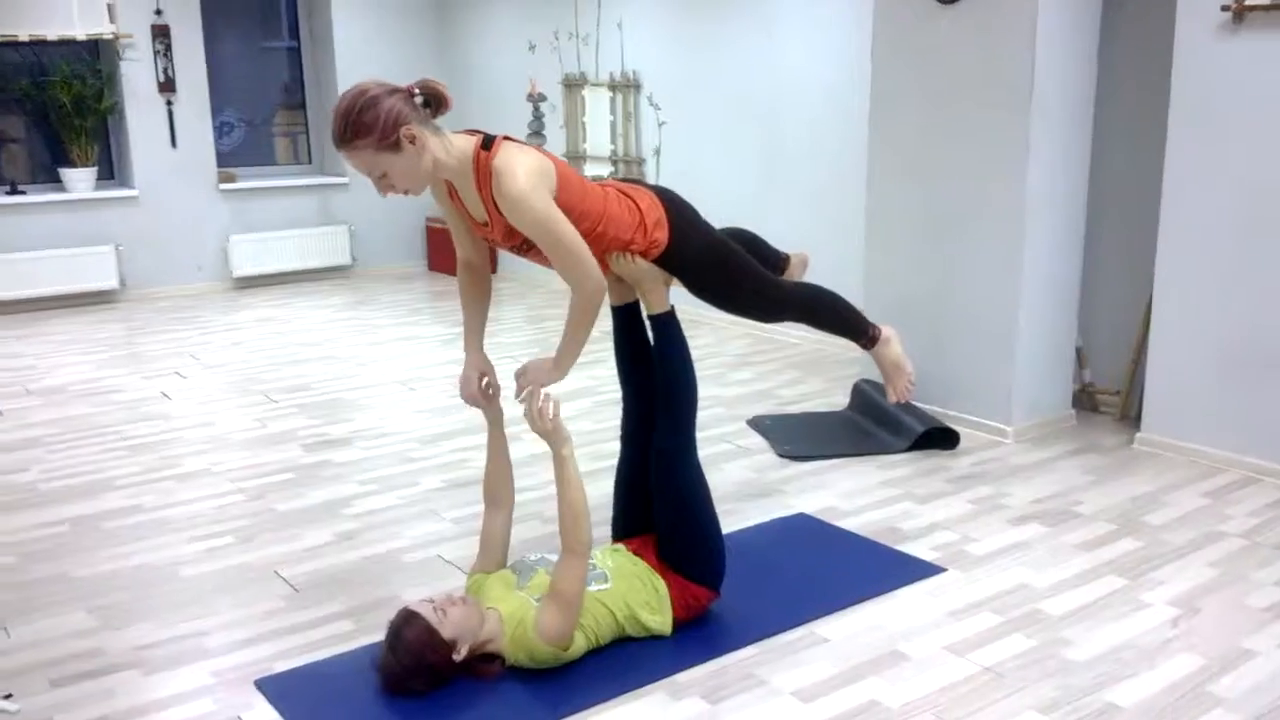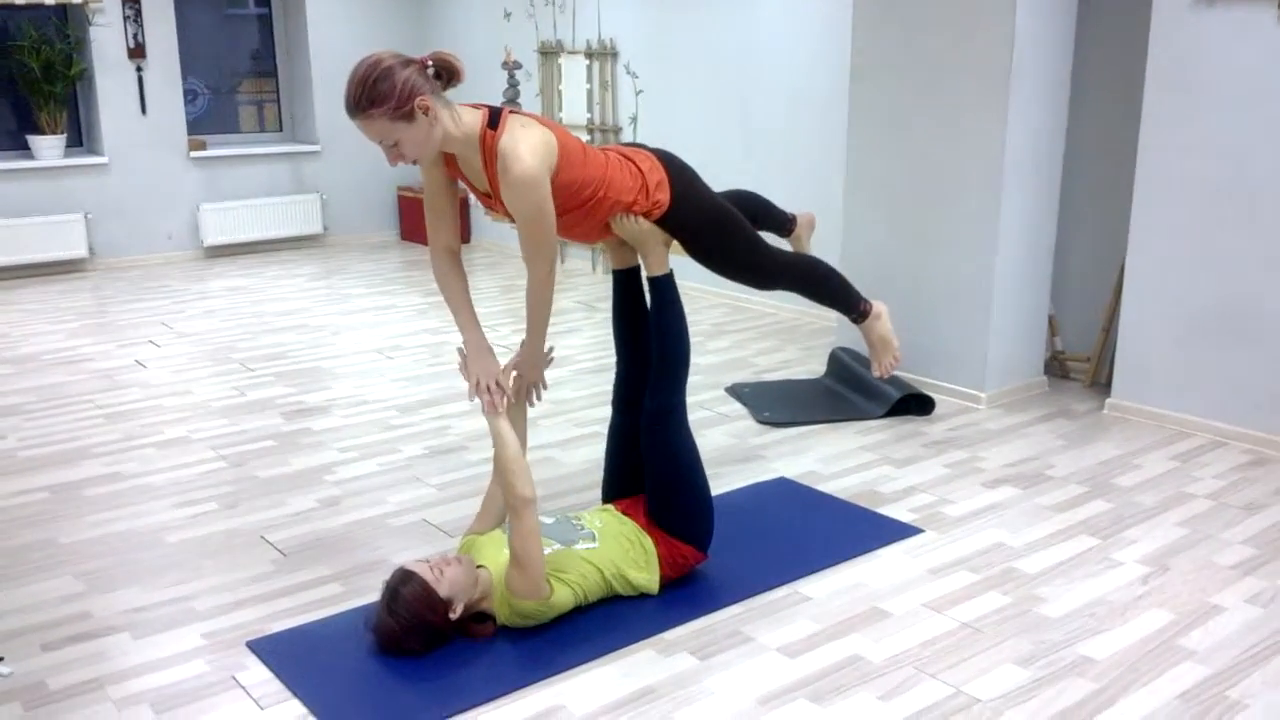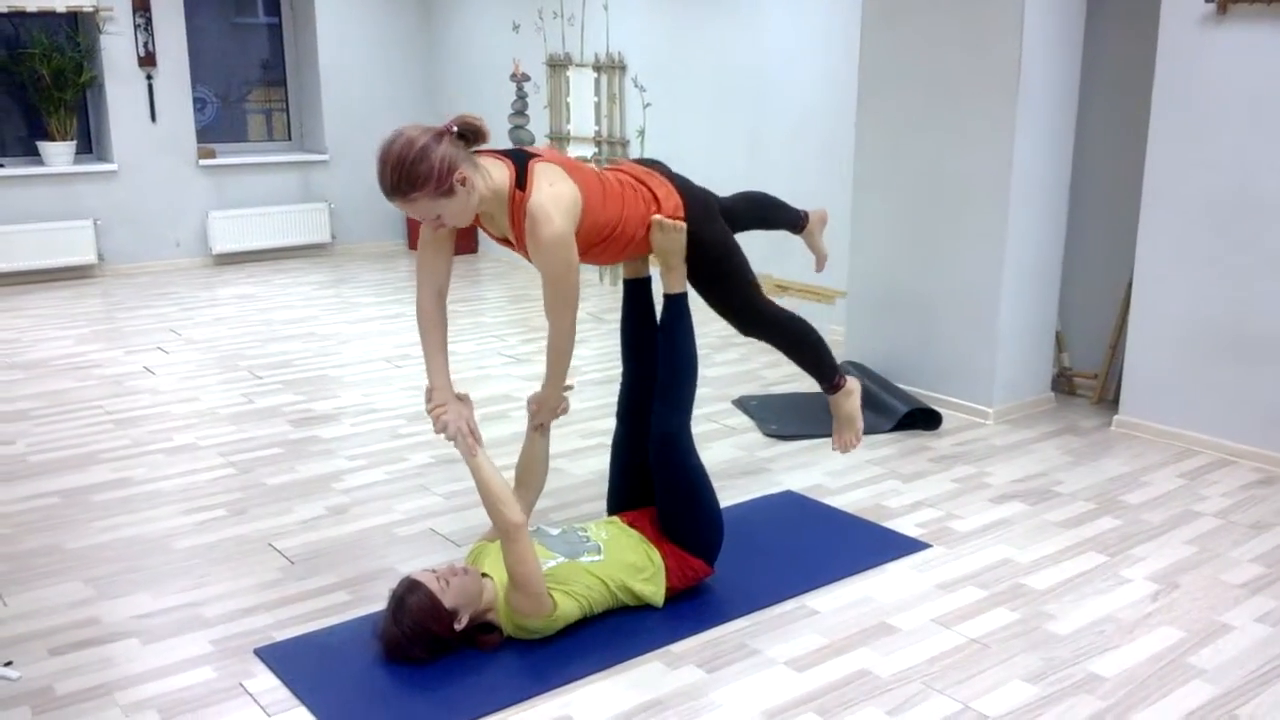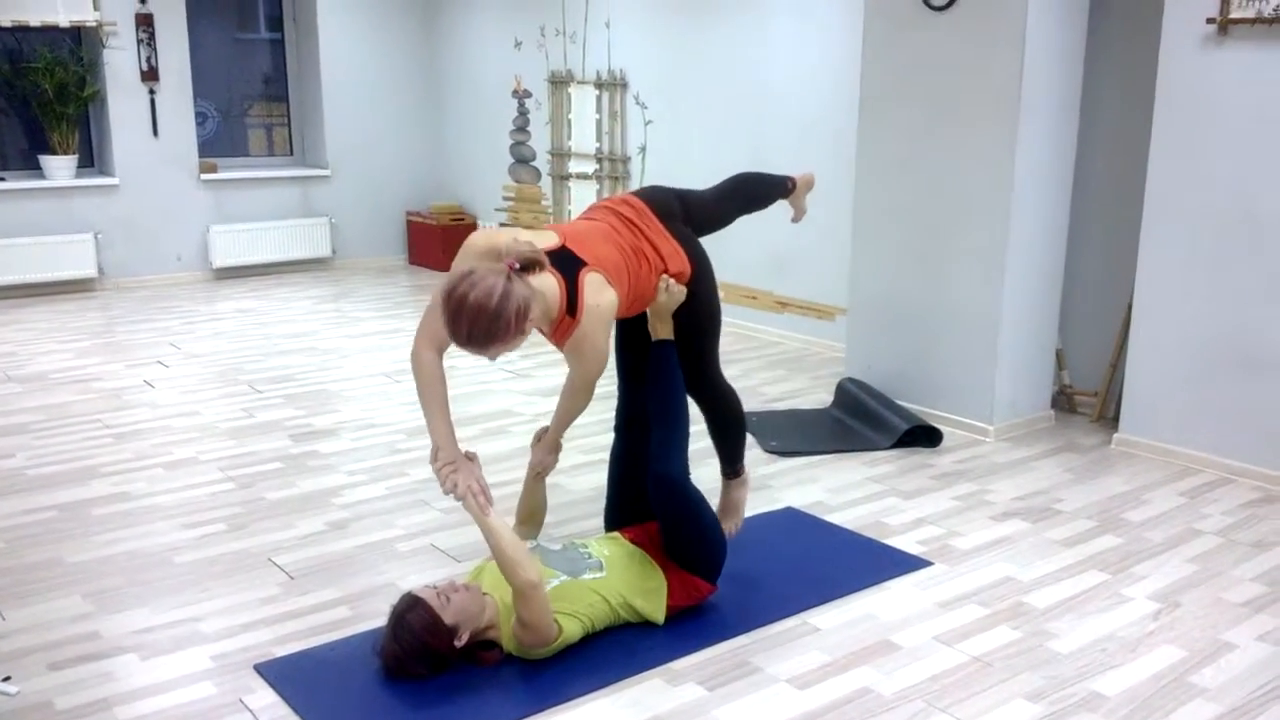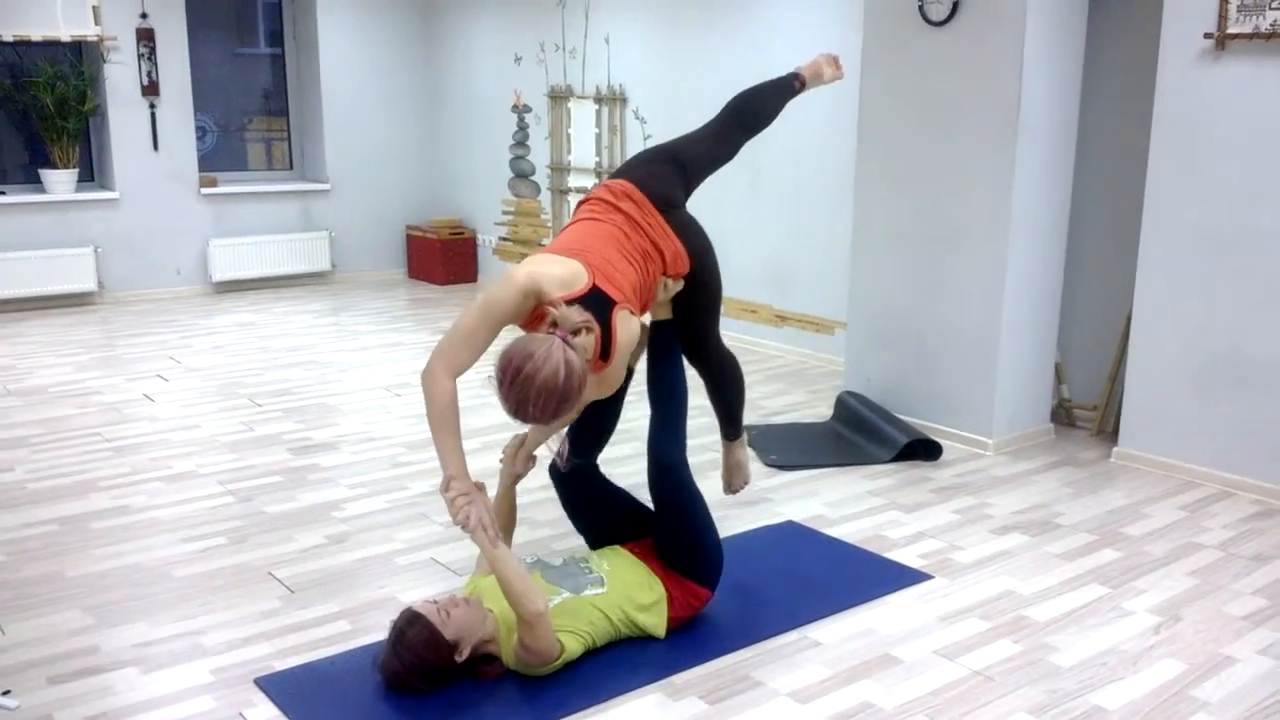
dt=0.7s
person 1, frame 1
left shoulder: (511, 181)
right shoulder: (445, 171)
left elbow: (589, 283)
right elbow: (473, 265)
left wrist: (557, 367)
right wrist: (473, 352)
left hip: (656, 230)
right hip: (618, 213)
left knee: (766, 300)
right knee: (721, 243)
left ankle: (877, 339)
right ankle: (785, 263)
person 1, frame 2
left shoulder: (518, 159)
right shoulder: (442, 147)
left elbow: (542, 273)
right elbow: (444, 250)
left wrist: (531, 357)
right wrist: (476, 346)
left hip: (656, 191)
right hip: (621, 179)
left knee: (762, 267)
right knee: (724, 207)
left ankle: (867, 313)
right ankle: (793, 223)
person 1, frame 3
left shoulder: (545, 213)
right shoulder: (450, 184)
left elbow: (563, 324)
right elbow: (431, 293)
left wrist: (550, 395)
right wrist: (443, 392)
left hip: (671, 210)
right hip: (630, 194)
left knee: (752, 313)
right knee: (733, 214)
left ankle: (840, 389)
right ankle: (805, 224)
person 1, frame 4
left shoulder: (589, 322)
right shoulder: (484, 252)
left elbow: (581, 392)
right elbow: (426, 348)
left wrist: (550, 441)
right wrist: (447, 450)
left hip: (673, 261)
right hip: (630, 214)
left knee: (702, 381)
right knee: (717, 201)
left ankle: (735, 479)
right ankle: (791, 185)
person 1, frame 5
left shoulder: (617, 341)
right shoulder: (529, 283)
right elbow: (438, 373)
right wrist: (458, 482)
left hip: (677, 249)
right hip: (630, 195)
left knee: (703, 349)
right knee: (724, 130)
left ankle: (733, 439)
right ankle: (803, 76)
person 2, frame 1
left shoulder: (485, 595)
right shoulder: (535, 641)
left elbow: (498, 509)
right elbow: (578, 548)
left wrist: (493, 422)
right wrist: (561, 447)
left hip: (635, 558)
right hip: (680, 583)
right knee: (671, 445)
left ankle: (627, 296)
right ankle: (653, 298)
person 2, frame 2
left shoulder: (477, 552)
right shoulder: (519, 601)
left elbow: (506, 485)
right elbow: (521, 500)
left wrist: (514, 400)
right wrist: (495, 414)
left hip: (624, 518)
right hip: (669, 542)
right knee: (660, 408)
right ankle: (654, 259)
person 2, frame 3
left shoulder: (484, 563)
right shoulder: (523, 616)
left elbow: (523, 494)
right elbow: (513, 523)
left wrist: (538, 425)
right wrist: (469, 446)
left hip: (631, 529)
right hip: (679, 554)
right knee: (667, 430)
left ankle: (638, 269)
right ankle: (672, 278)
person 2, frame 4
left shoulder: (486, 580)
right shoulder: (526, 638)
left elbow: (525, 528)
right elbow: (528, 581)
left wrist: (537, 470)
right wrist: (477, 506)
left hip: (632, 543)
right hip: (684, 573)
right knee: (664, 473)
right ankle: (661, 328)
person 2, frame 5
left shoulder: (482, 595)
right shoulder: (528, 654)
left elbow: (502, 536)
right elbow: (534, 611)
left wrist: (508, 477)
right wrist: (484, 539)
left hip: (632, 556)
right hip: (680, 582)
left knee: (570, 466)
right knee: (665, 458)
right ankle: (662, 316)
